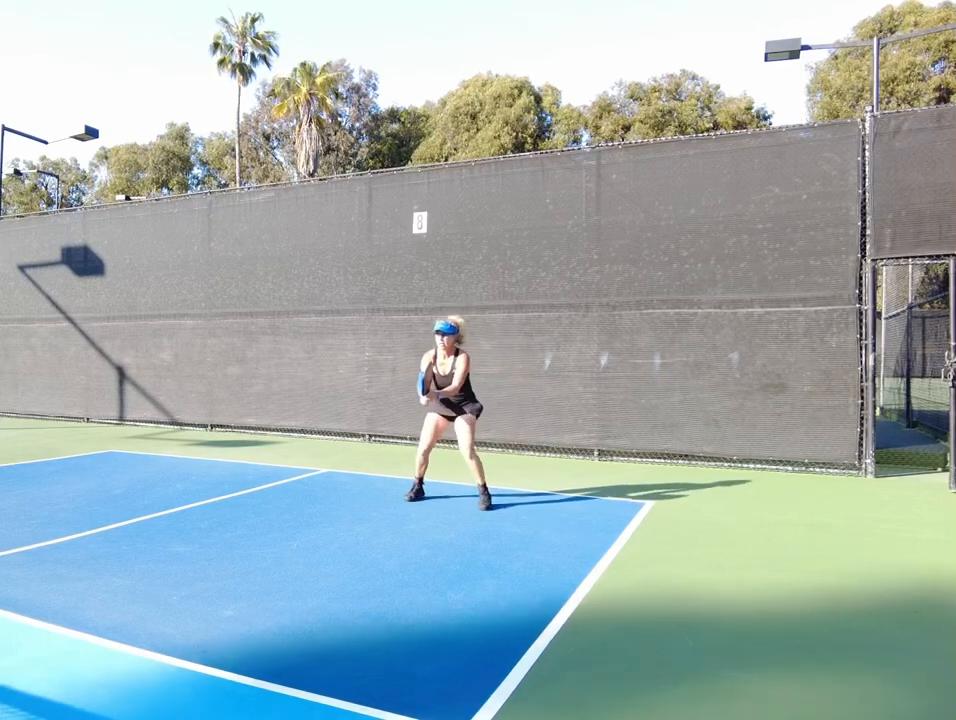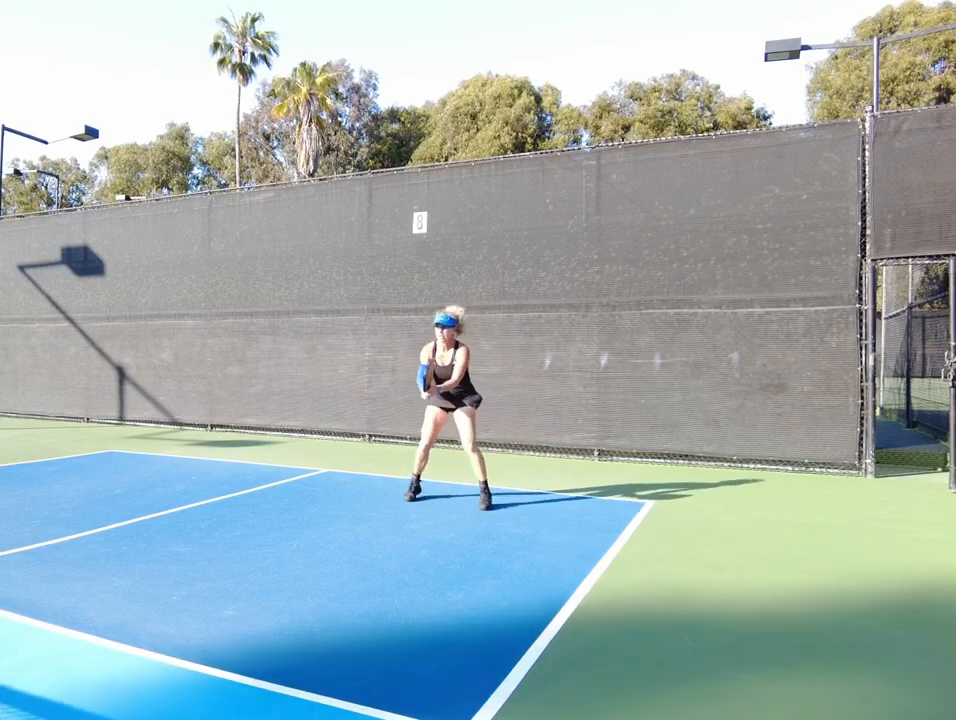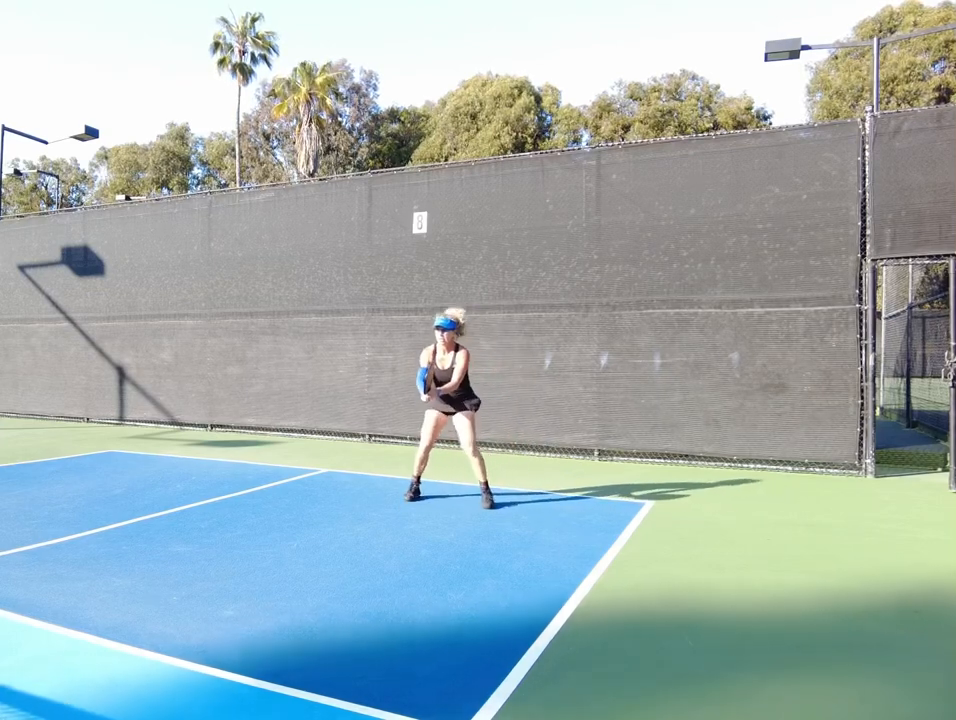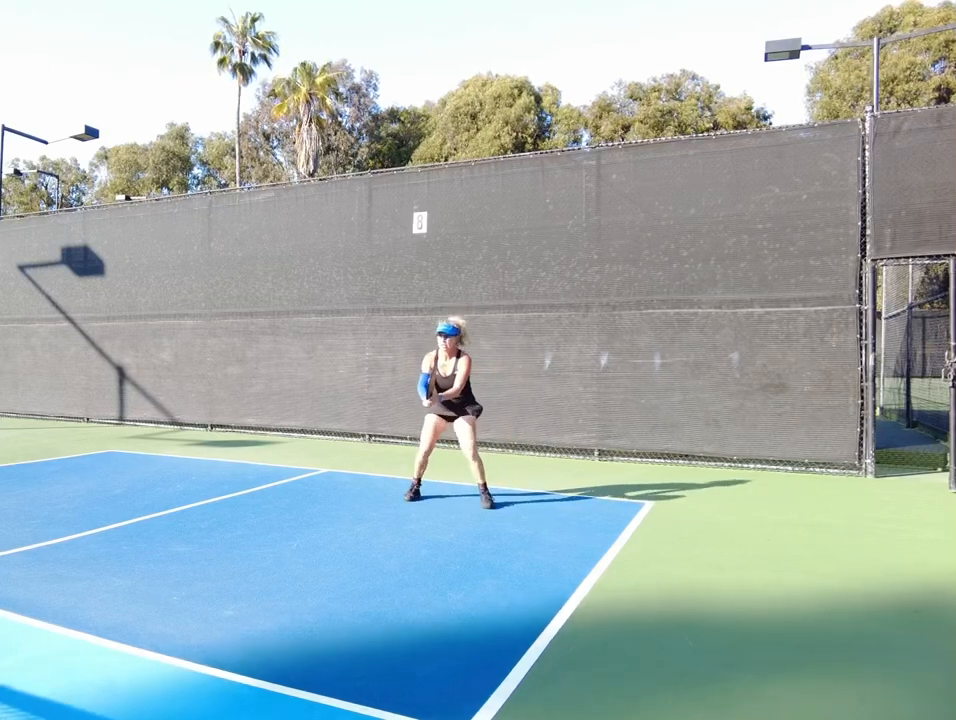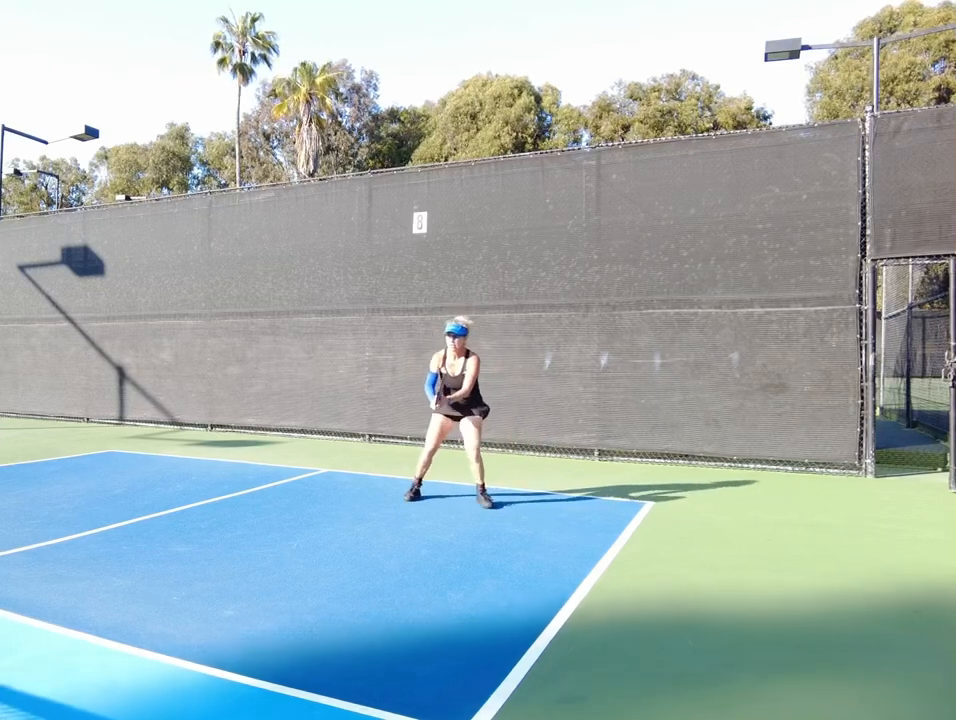
dt=0.1s
person 1, frame 1
left shoulder: (463, 358)
right shoulder: (429, 357)
left elbow: (455, 387)
right elbow: (423, 383)
left wrist: (436, 394)
right wrist: (424, 396)
left hip: (464, 407)
right hip: (440, 407)
left knee: (467, 451)
right knee: (423, 448)
left ankle: (483, 492)
right ankle: (418, 486)
person 1, frame 2
left shoulder: (462, 350)
right shoulder: (428, 349)
left elbow: (455, 380)
right elbow: (423, 377)
left wrist: (437, 389)
right wrist: (425, 390)
left hip: (463, 399)
right hip: (439, 400)
left knee: (469, 444)
right knee: (425, 443)
left ankle: (484, 490)
right ankle: (415, 483)
person 1, frame 3
left shoulder: (462, 353)
right shoulder: (428, 352)
left elbow: (455, 383)
right elbow: (422, 379)
left wrist: (436, 392)
right wrist: (424, 392)
left hip: (462, 403)
right hip: (438, 403)
left knee: (470, 447)
right knee: (424, 445)
left ankle: (485, 491)
right ankle: (414, 486)
person 1, frame 4
left shoulder: (464, 359)
right shoulder: (430, 358)
left elbow: (457, 389)
right elbow: (423, 385)
left wrist: (438, 397)
right wrist: (426, 398)
left hip: (463, 408)
right hip: (438, 408)
left knee: (470, 451)
right knee: (424, 449)
left ankle: (484, 491)
right ankle: (415, 487)
person 1, frame 5
left shoulder: (472, 359)
right shoulder: (438, 357)
left elbow: (467, 389)
right elbow: (430, 385)
left wrist: (448, 399)
right wrist: (433, 400)
left hip: (469, 409)
right hip: (444, 409)
left knee: (473, 451)
right knee: (429, 449)
left ankle: (481, 491)
right ankle: (415, 487)
